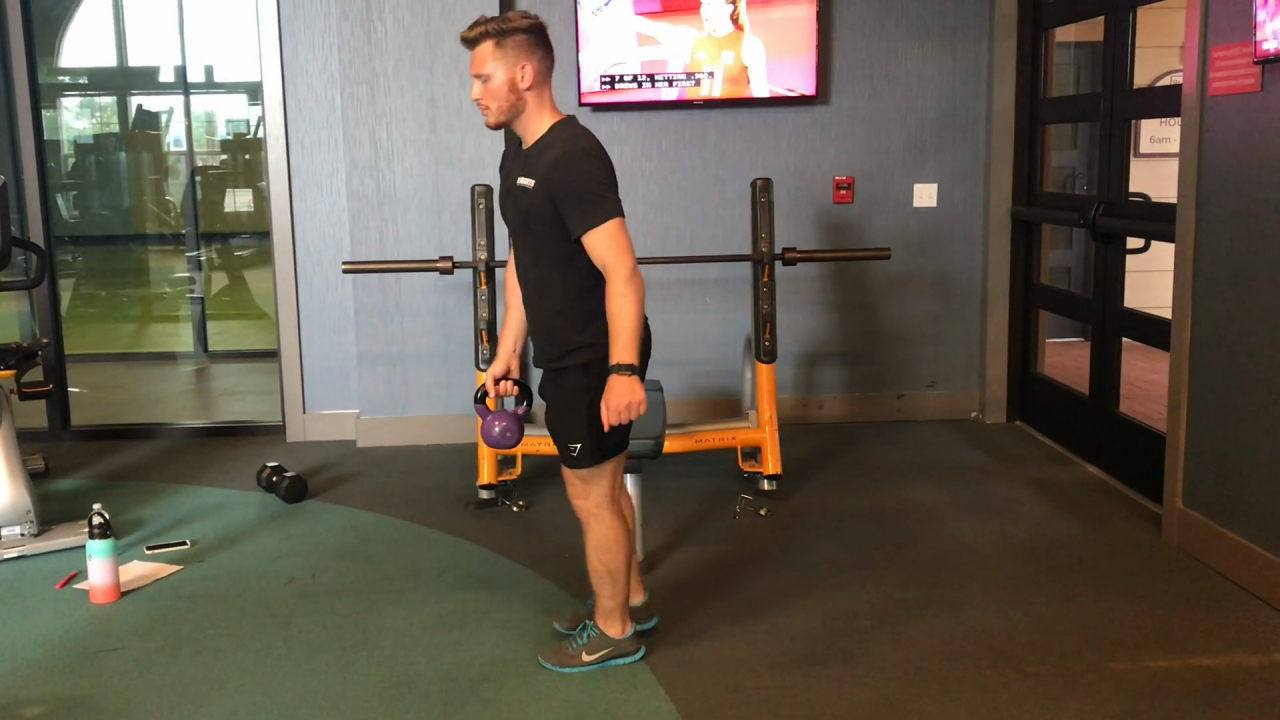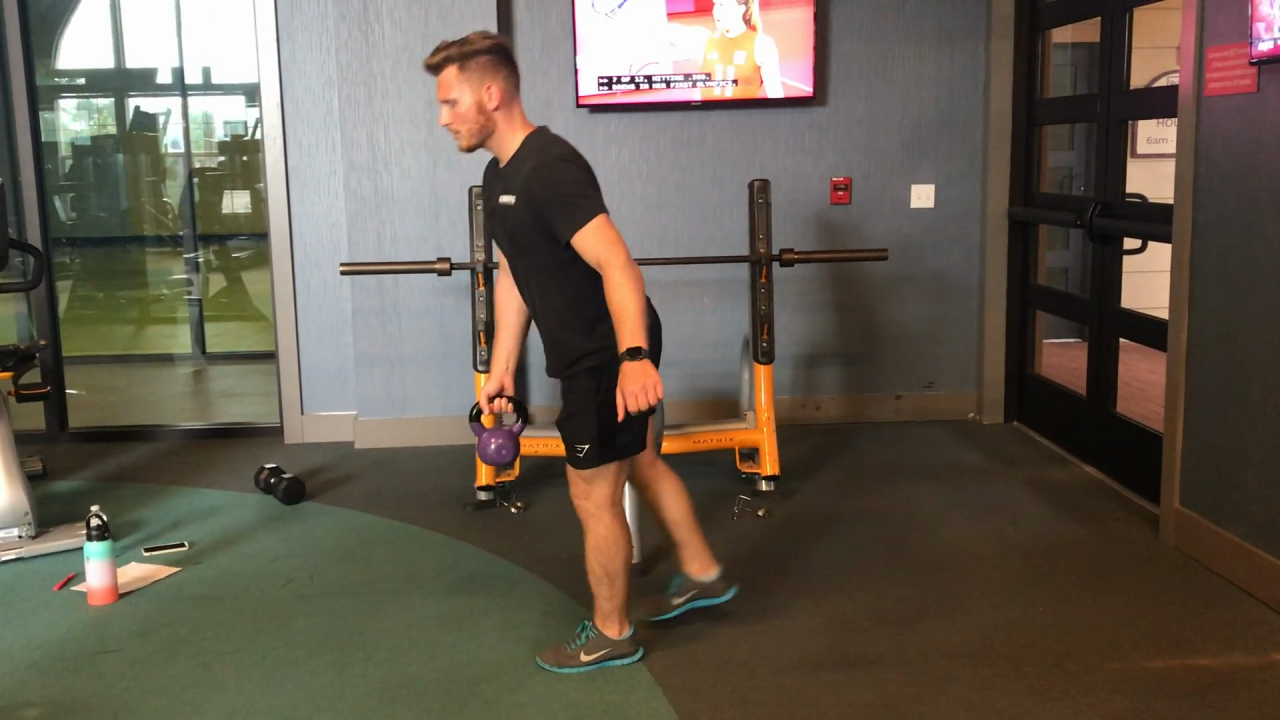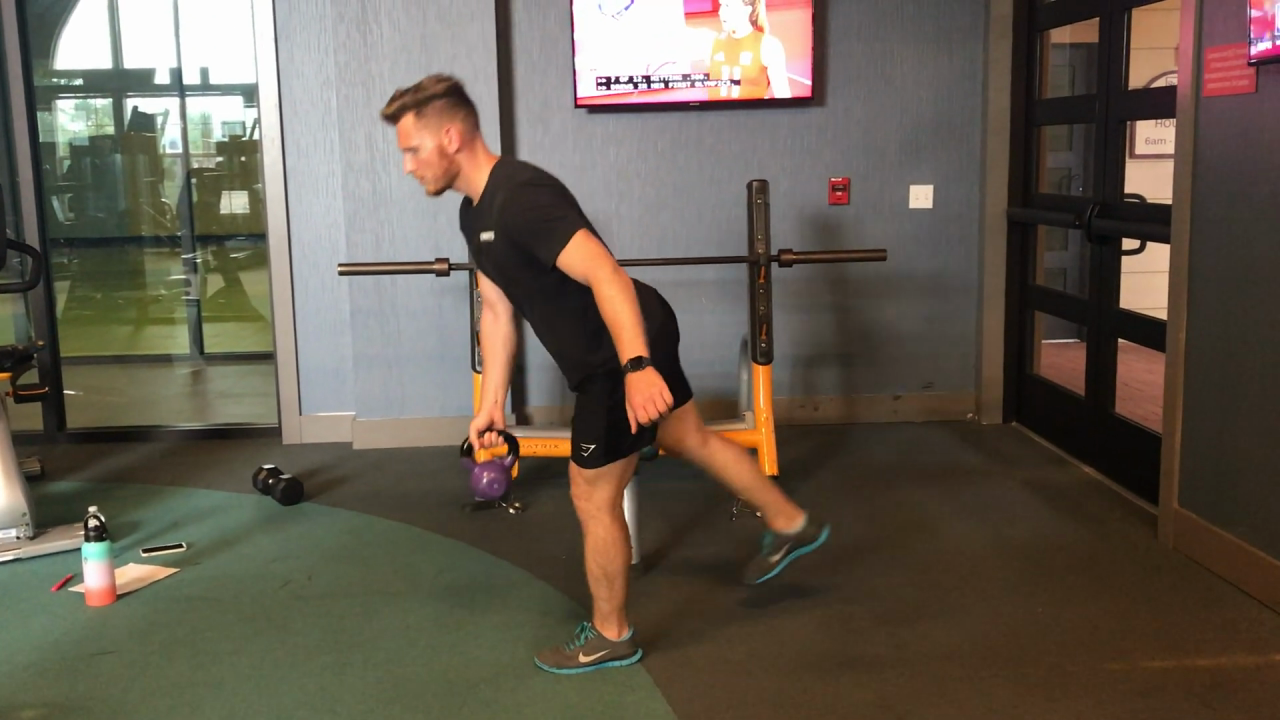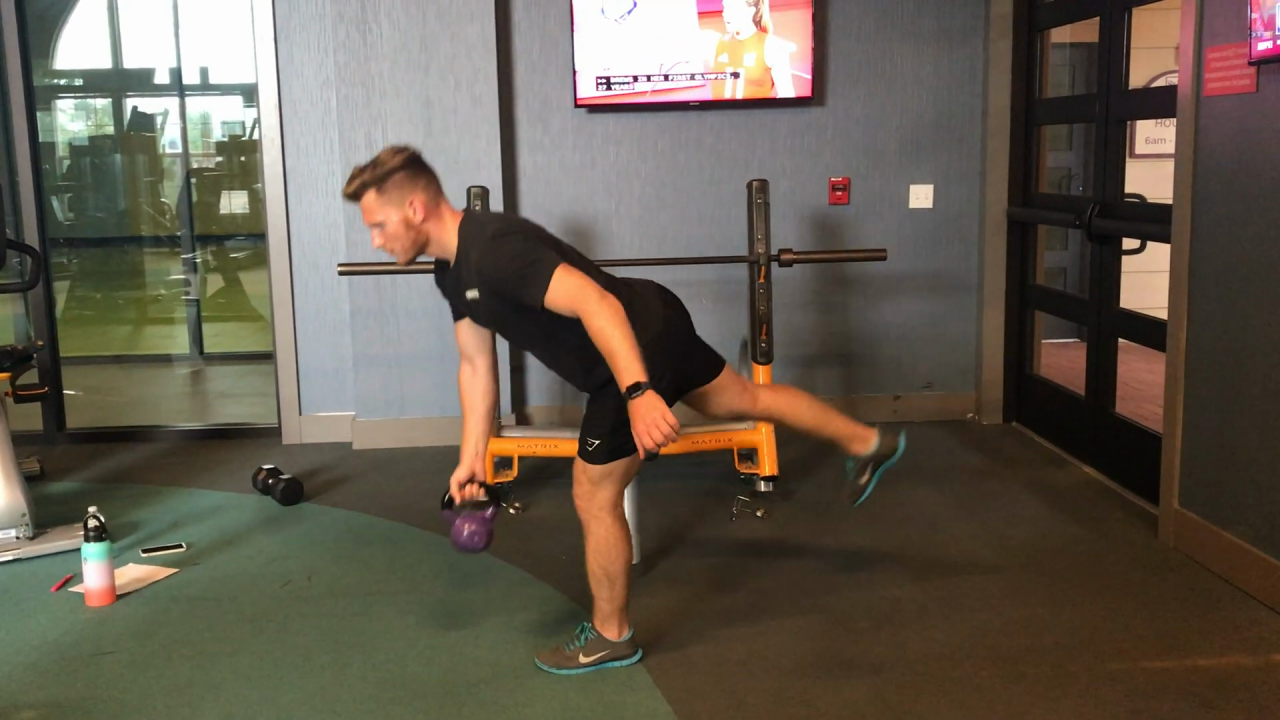
dt=0.3s
person 1, frame 1
left shoulder: (572, 159)
right shoulder: (518, 156)
left elbow: (621, 272)
left wrist: (624, 369)
right wrist: (507, 351)
left hip: (592, 358)
right hip: (568, 353)
left knee: (591, 496)
right knee: (601, 482)
left ankle: (613, 633)
right ankle: (628, 596)
person 1, frame 2
left shoulder: (550, 169)
right shoulder: (500, 175)
left elbow: (618, 267)
right elbow: (511, 276)
left wrist: (634, 356)
right wrist: (501, 370)
left hip: (606, 358)
right hip: (591, 351)
left knee: (594, 497)
right knee: (640, 463)
left ankle: (611, 634)
right ankle: (701, 572)
person 1, frame 3
left shoulder: (520, 198)
right shoulder: (475, 211)
left elbow: (608, 279)
right elbow: (497, 310)
left wrist: (637, 369)
right wrist: (490, 404)
left hip: (624, 352)
right hip: (635, 343)
left knee: (593, 496)
right knee: (691, 439)
left ankle: (610, 636)
right ankle: (789, 525)
person 1, frame 4
left shoulder: (495, 251)
right shoulder: (452, 268)
left elbow: (598, 307)
right elbow: (475, 363)
left wrist: (637, 393)
right wrist: (471, 458)
left hip: (641, 343)
right hip: (654, 329)
left knee: (594, 495)
right knee: (742, 398)
left ankle: (610, 637)
right ankle: (866, 443)
